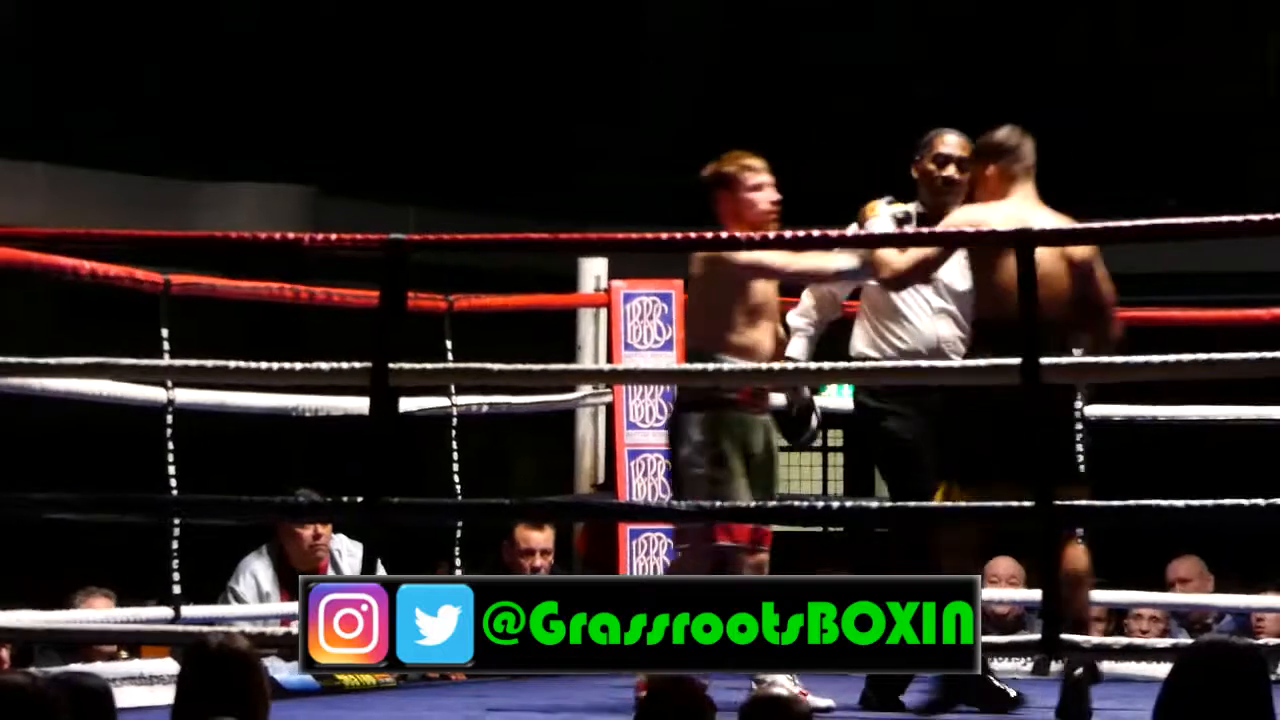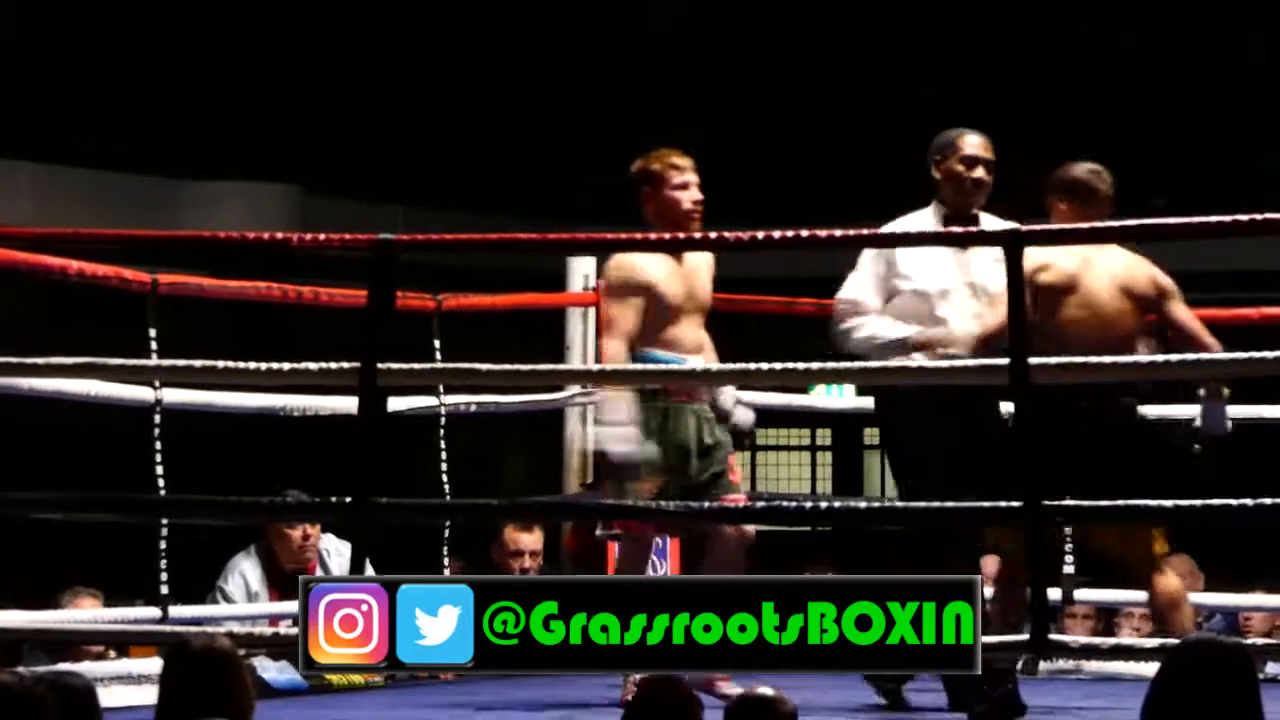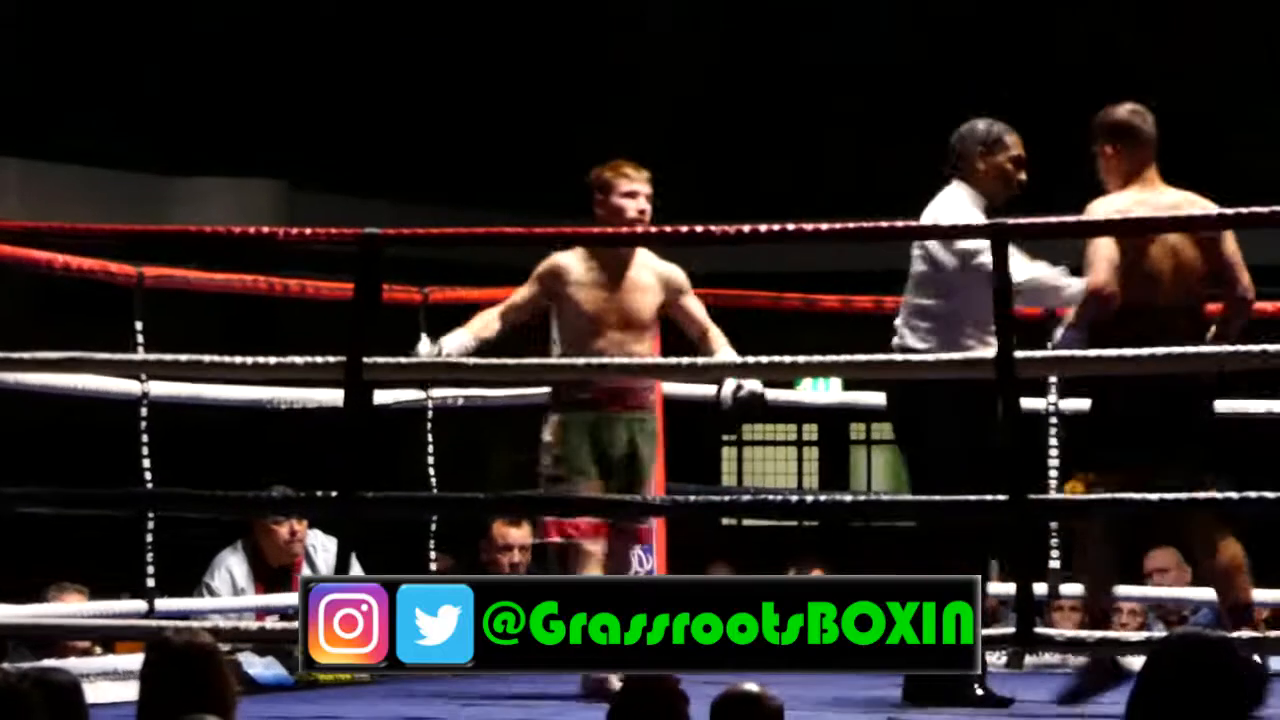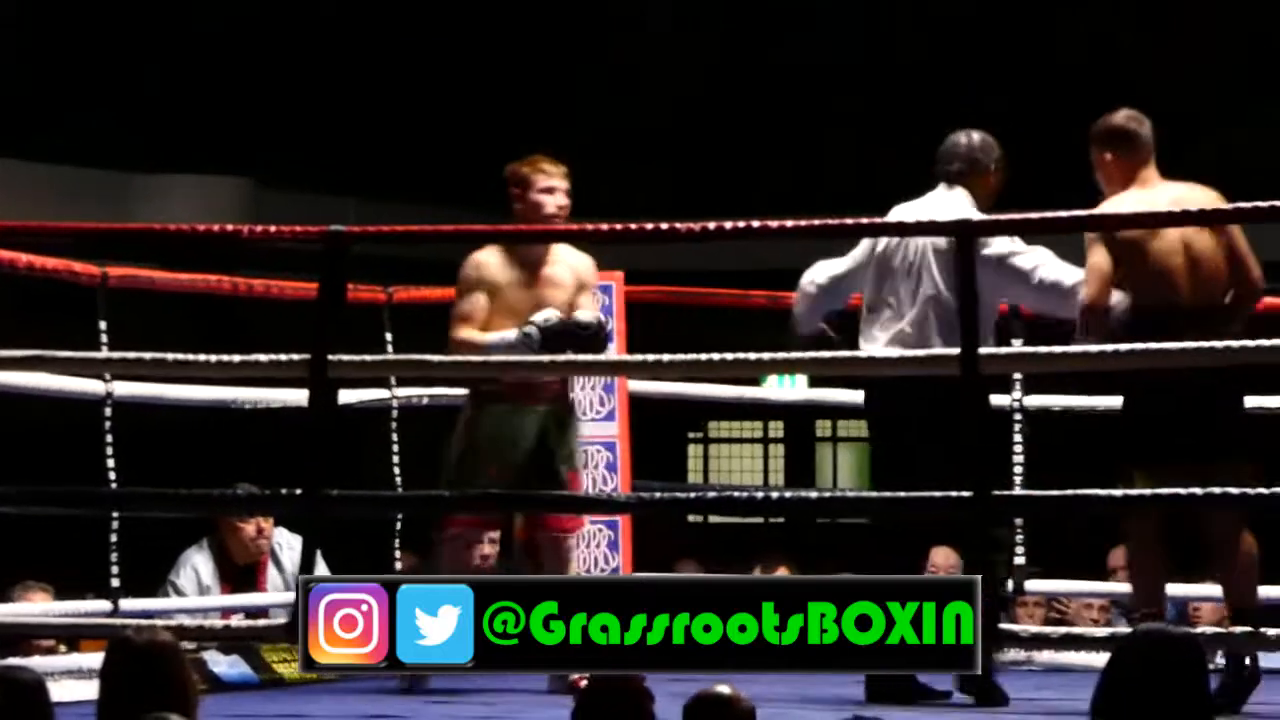
dt=0.3s
person 1, frame 1
right shoulder: (873, 225)
right elbow: (820, 295)
right wrist: (796, 352)
right hip: (891, 392)
right knee: (928, 523)
left ankle: (888, 677)
person 1, frame 2
right shoulder: (896, 238)
right elbow: (851, 324)
right wrist: (921, 339)
left hip: (976, 400)
right hip: (914, 399)
left knee: (968, 530)
right knee: (942, 532)
person 1, frame 3
left shoulder: (971, 223)
right shoulder: (955, 219)
right elbow: (1019, 278)
right wrist: (1093, 293)
left hip: (961, 390)
right hip: (935, 390)
left knee: (964, 527)
right knee: (955, 527)
left ankle: (938, 671)
right ankle: (945, 673)
person 1, frame 4
left shoulder: (896, 220)
right shoulder: (978, 232)
left elbow: (823, 283)
right elbow: (1055, 284)
left wrist: (807, 324)
left hip: (887, 388)
right hip: (944, 393)
left knee: (900, 531)
right knee: (976, 528)
left ankle: (889, 671)
right ankle: (979, 668)
person 2, frame 1
left shoulder: (972, 218)
right shoulder: (1075, 234)
left elbow: (898, 271)
right elbow: (1110, 326)
left hip: (990, 380)
right hip: (1049, 385)
left knee: (963, 524)
right knee: (1062, 525)
left ankle: (960, 666)
right ankle: (1076, 661)
person 2, frame 2
left shoulder: (1039, 261)
right shoulder: (1146, 273)
left elbow: (992, 336)
right elbow: (1209, 354)
right wrist: (1215, 402)
left hip: (1057, 422)
right hip: (1119, 429)
left knee: (1022, 557)
right knee: (1146, 561)
person 2, frame 3
left shoulder: (1110, 210)
right shoulder: (1202, 210)
left elbow: (1100, 286)
right elbow: (1242, 297)
left wrist: (1067, 334)
left hip: (1129, 376)
right hip: (1188, 376)
left knee: (1094, 517)
right knee: (1207, 520)
left ankle: (1104, 653)
person 2, frame 4
left shoulder: (1113, 216)
right shoulder: (1209, 200)
left elbow: (1094, 303)
right elbow: (1252, 285)
left wrist: (1092, 344)
left hip: (1158, 371)
right hip: (1217, 365)
left knee: (1143, 519)
right knee: (1227, 516)
right ankle: (1240, 651)
person 3, frame 1
left shoulder: (763, 262)
right shoulder: (719, 255)
right elbow: (796, 269)
left wrist: (798, 389)
right wrist: (859, 260)
left hip: (755, 416)
right hip: (712, 414)
left knee: (752, 553)
right knee: (707, 547)
left ankle: (772, 676)
person 3, frame 2
left shoulder: (702, 260)
right shoulder: (630, 264)
right elbow: (613, 347)
left wrist: (724, 395)
right wrist: (615, 422)
left hip: (697, 410)
right hip: (650, 408)
left knee: (733, 531)
right knee: (638, 542)
right ankle: (637, 670)
person 3, frame 3
left shoulder: (664, 275)
right shoulder: (562, 268)
left elbow: (705, 330)
right elbow: (503, 314)
left wrist: (736, 370)
right wrist: (450, 344)
left hip: (634, 416)
right hip: (577, 414)
left knee: (620, 546)
right knee: (584, 543)
person 3, frame 4
left shoulder: (579, 266)
right shoulder: (484, 265)
left elbow: (594, 338)
right elbow: (461, 338)
left wrist: (591, 340)
right wrist: (522, 337)
left hip: (552, 409)
right hip: (493, 407)
left knee: (556, 540)
right knee: (460, 533)
